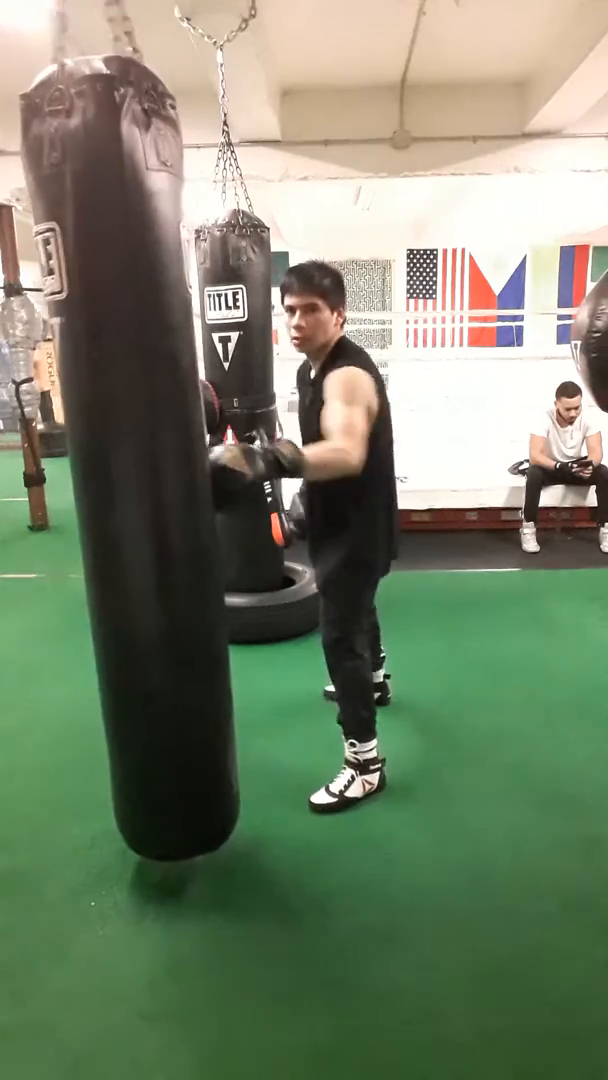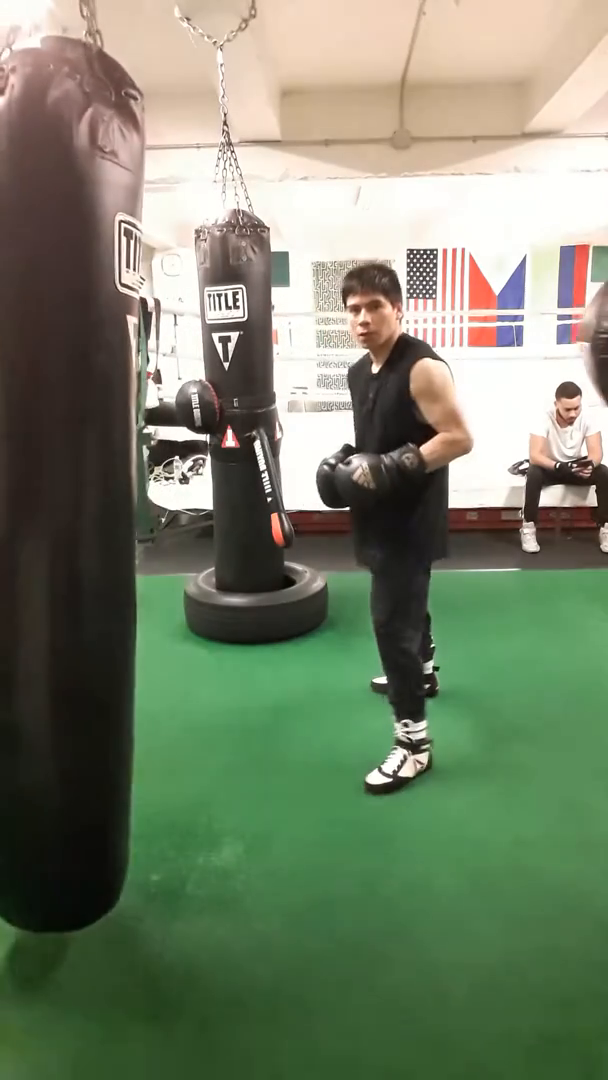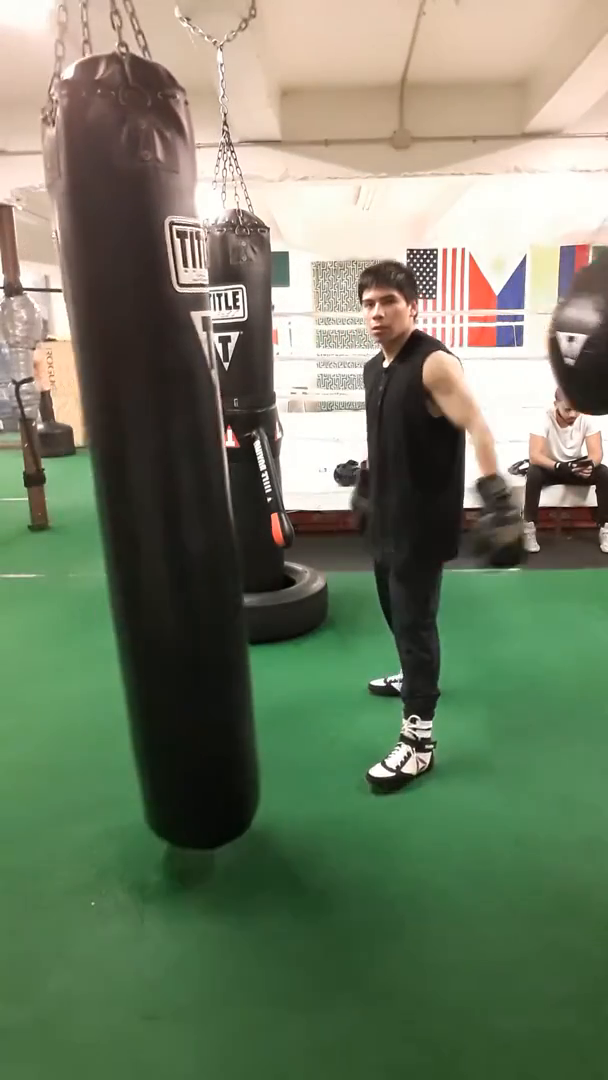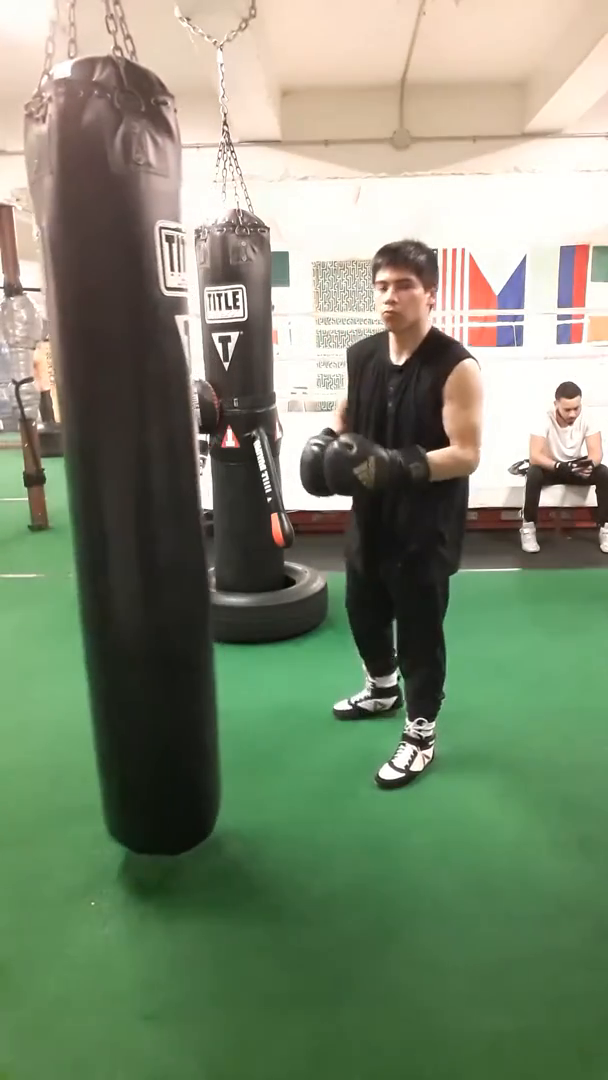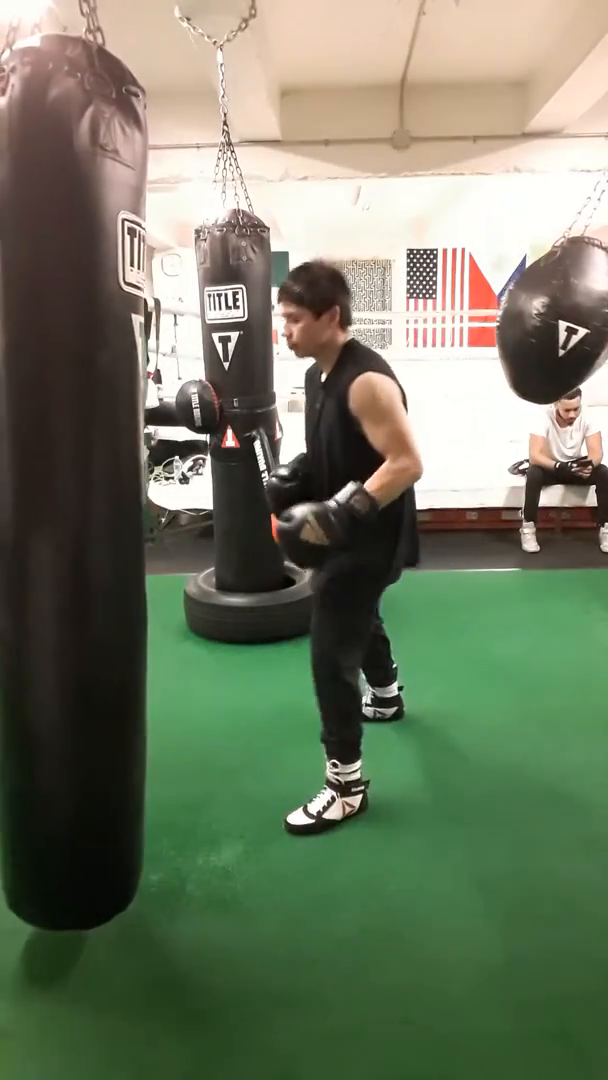
dt=1s
person 1, frame 1
left shoulder: (349, 373)
right shoulder: (312, 369)
left elbow: (346, 454)
left wrist: (260, 459)
right wrist: (265, 459)
left hip: (358, 524)
right hip: (338, 519)
left knee: (341, 633)
right knee: (355, 606)
left ankle: (365, 761)
right ankle: (372, 678)
person 1, frame 2
left shoulder: (421, 366)
right shoulder: (359, 372)
left elbow: (459, 437)
left wrist: (395, 466)
right wrist: (345, 462)
left hip: (412, 515)
right hip: (380, 512)
left knee: (392, 615)
right knee: (406, 598)
left ankle: (413, 740)
right ankle: (420, 669)
person 1, frame 3
left shoulder: (433, 362)
right shoulder: (374, 368)
left elbow: (478, 431)
left wrist: (500, 503)
right wrist: (370, 485)
left hip: (424, 519)
right hip: (391, 513)
left knee: (414, 618)
right knee: (394, 608)
left ankle: (418, 739)
right ankle: (415, 677)
person 1, frame 4
left shoulder: (457, 368)
right shoulder: (362, 356)
left elbow: (466, 455)
left wrist: (393, 465)
right wrist: (329, 447)
left hip: (426, 529)
right hip: (370, 519)
left knee: (420, 631)
right knee: (364, 613)
left ankle: (420, 736)
right ankle: (383, 690)
person 1, frame 5
left shoulder: (366, 379)
right shoulder: (319, 374)
left elbow: (407, 464)
left wrist: (341, 514)
right wrist: (297, 477)
left hip: (364, 542)
right hip: (339, 536)
left knee: (331, 655)
right knee: (359, 622)
left ankle: (346, 783)
right ankle: (385, 695)
